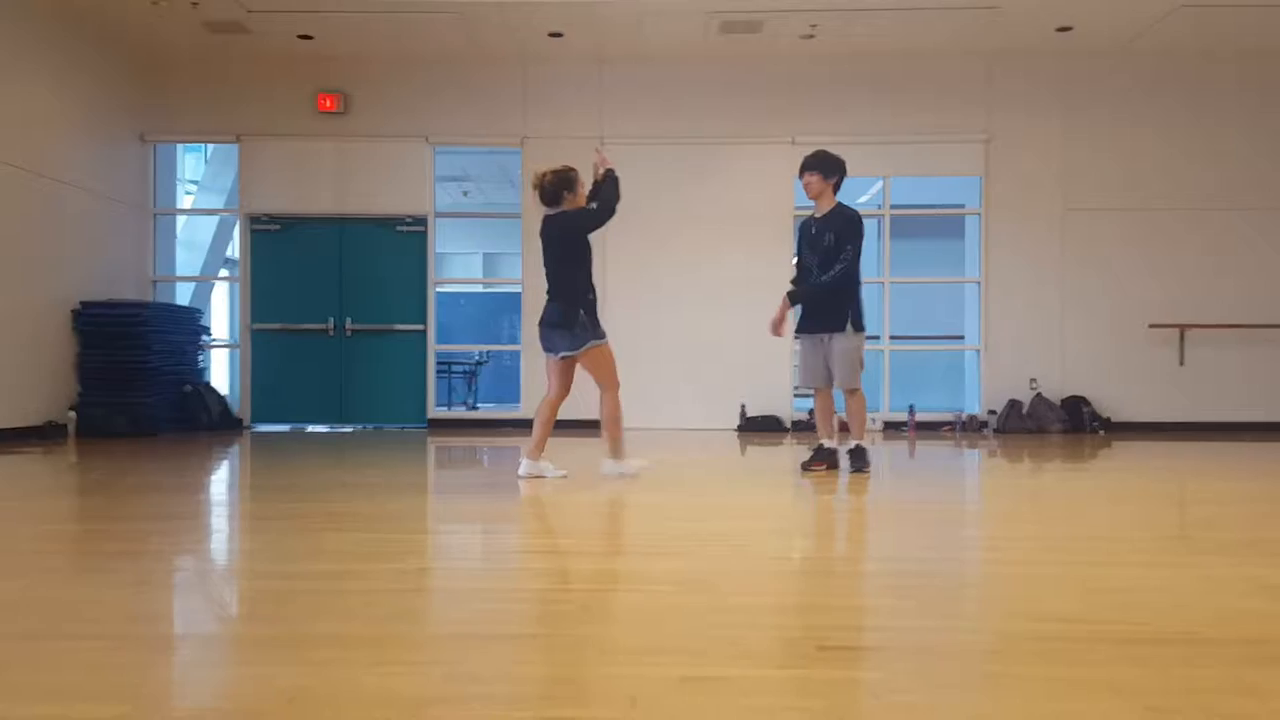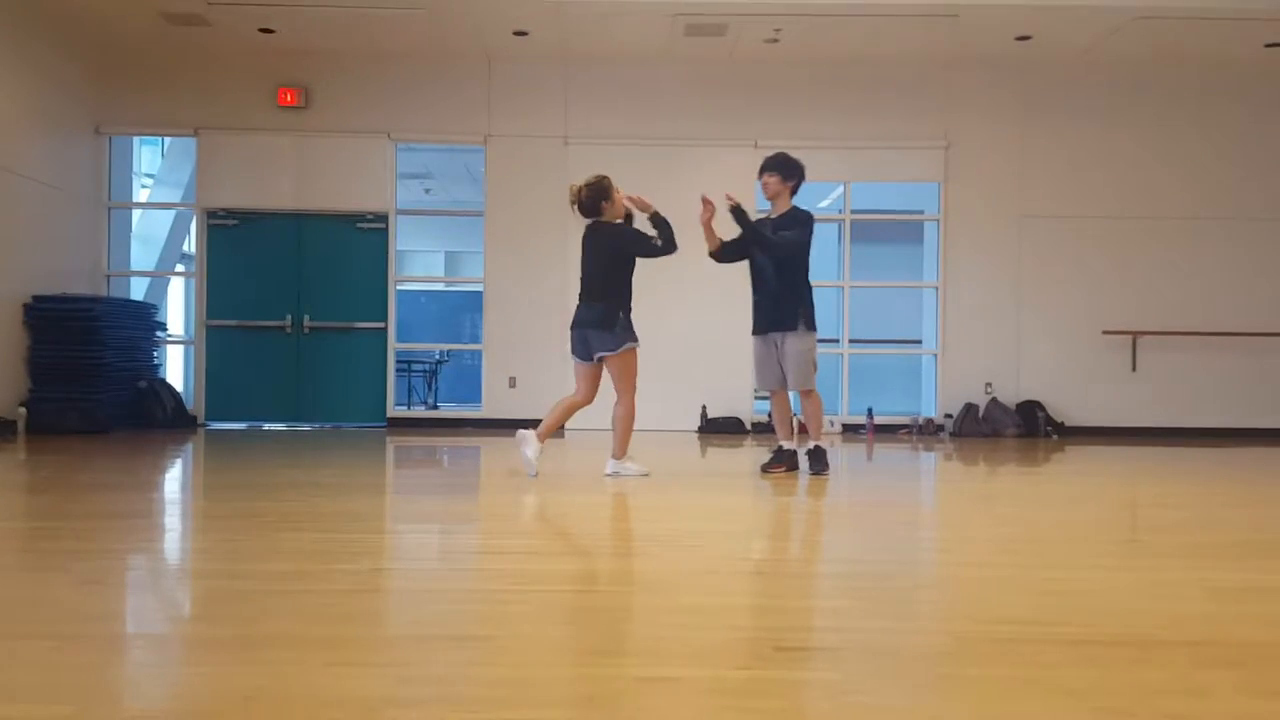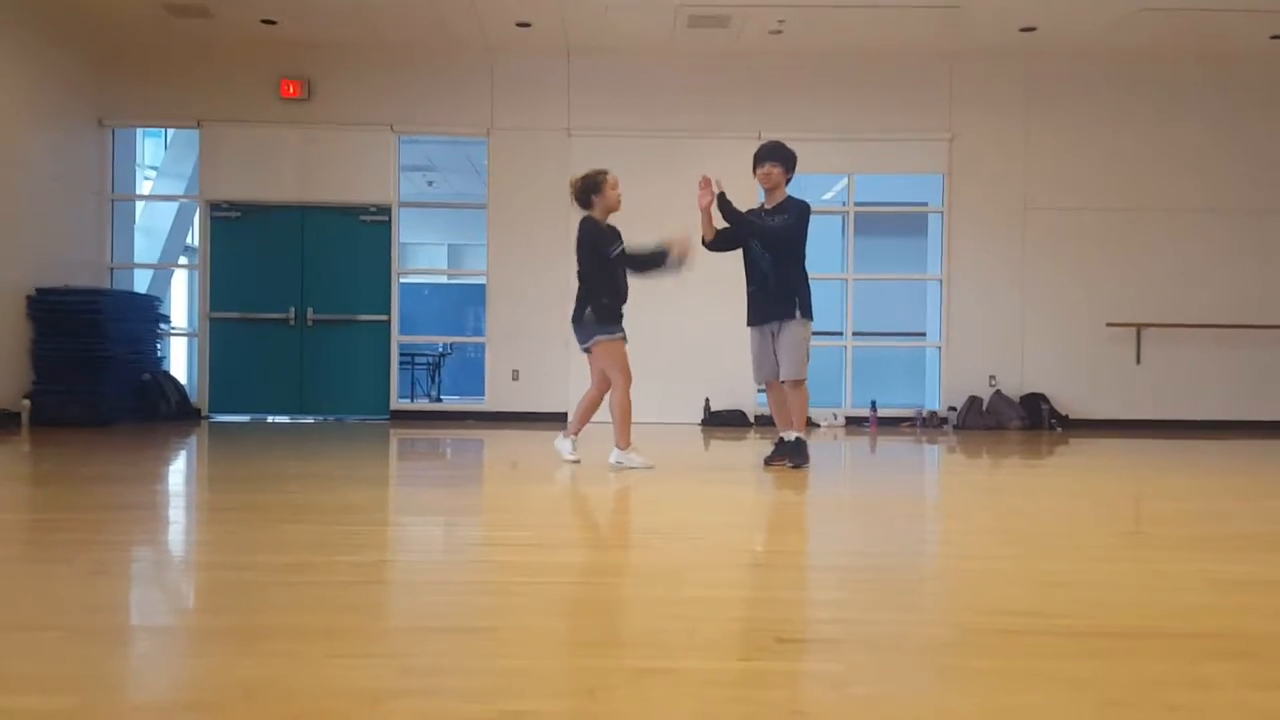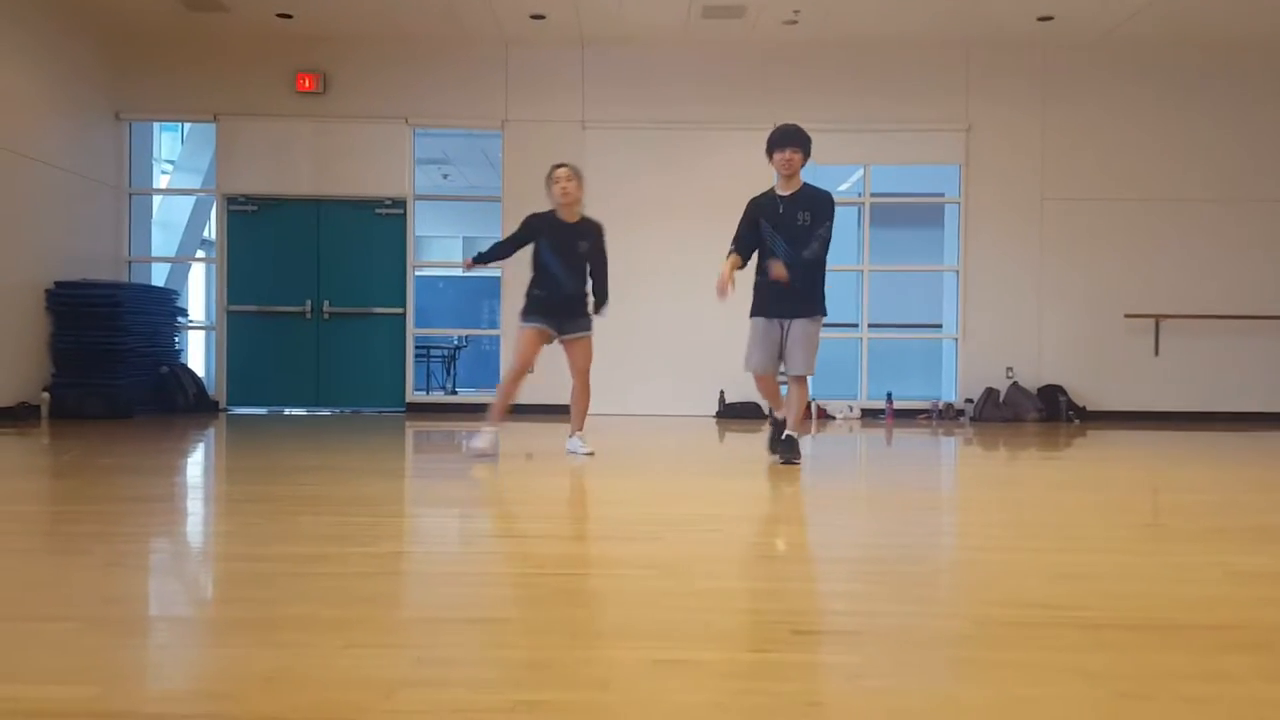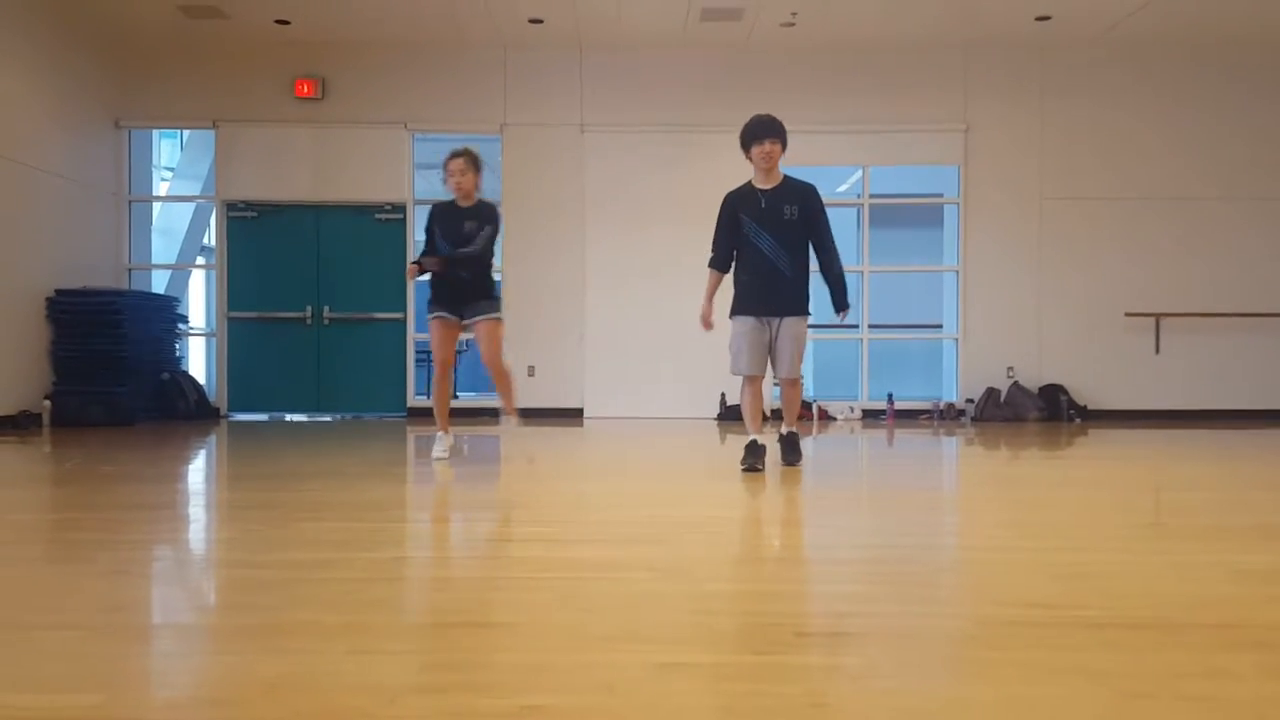
dt=0.5s
person 1, frame 1
left shoulder: (849, 219)
right shoulder: (806, 226)
left elbow: (844, 271)
left wrist: (796, 297)
right wrist: (784, 307)
left hip: (843, 318)
right hip: (811, 319)
left knee: (850, 386)
right knee: (819, 387)
left ankle: (858, 448)
right ankle: (826, 448)
person 1, frame 2
left shoulder: (802, 220)
right shoulder: (758, 228)
left elbow: (779, 249)
right elbow: (723, 253)
left wrist: (739, 216)
right wrist: (706, 224)
left hip: (796, 317)
right hip: (765, 318)
left knee: (805, 386)
right knee: (775, 388)
left ankle: (816, 449)
right ankle: (786, 450)
person 1, frame 3
left shoulder: (797, 210)
right shoulder: (751, 218)
left elbow: (769, 233)
right elbow: (714, 242)
left wrist: (723, 205)
right wrist: (704, 211)
left hip: (792, 307)
right hip: (760, 310)
left knee: (794, 377)
right knee: (771, 380)
left ankle: (799, 439)
right ankle: (786, 440)
person 1, frame 4
left shoulder: (820, 201)
right shoulder: (758, 205)
left elbow: (818, 248)
right elbow: (742, 248)
left wrist: (789, 268)
right wrist: (728, 272)
left hip: (804, 302)
right hip: (765, 304)
left knee: (798, 373)
right knee: (760, 372)
left ankle: (790, 436)
right ankle: (780, 414)
person 1, frame 5
left shoulder: (804, 194)
right shoulder: (735, 201)
left elbow: (824, 247)
right elbow: (721, 255)
left wrist: (839, 296)
right wrist: (708, 300)
left hip: (792, 304)
right hip: (748, 305)
left knee: (790, 377)
right knee: (751, 375)
left ankle: (789, 433)
right ankle: (754, 443)
person 2, frame 1
left shoulder: (553, 225)
right shoulder: (568, 224)
left elbow: (592, 209)
right elbow: (607, 207)
left wrist: (600, 179)
right wrist: (608, 172)
left hip: (555, 319)
right hip: (576, 319)
left knee: (556, 392)
right knee: (610, 387)
left ankle: (532, 459)
right ankle: (616, 459)
person 2, frame 2
left shoulder: (595, 233)
right shoulder: (617, 235)
right elbow: (665, 246)
left wrist: (630, 213)
right wrist: (652, 214)
left hip: (584, 321)
right hip: (610, 322)
left knee: (584, 394)
right knee: (626, 392)
left ankle: (535, 436)
right ankle: (619, 460)
person 2, frame 3
left shoulder: (605, 231)
right shoulder: (592, 230)
left elbow: (630, 263)
right elbow: (631, 261)
left wrist: (670, 254)
right wrist: (669, 253)
left hip: (602, 316)
right hip: (594, 316)
left knee: (601, 385)
right knee: (621, 380)
left ankle: (567, 438)
right ankle: (622, 450)
person 2, frame 4
left shoulder: (593, 230)
right shoulder: (537, 223)
left elbow: (598, 269)
right elbow: (508, 245)
left wrist: (600, 302)
right wrist: (479, 259)
left hip: (575, 312)
right hip: (540, 308)
left knee: (582, 376)
right knee: (518, 369)
left ankle: (576, 436)
right ankle: (490, 429)
person 2, frame 5
left shoulder: (487, 212)
right shoulder: (438, 212)
left elbow: (481, 251)
right elbow: (430, 252)
left wrist: (445, 260)
right wrist: (417, 266)
left hip: (481, 297)
right hip: (444, 297)
left knee: (493, 363)
right knee: (441, 366)
left ankle: (510, 414)
right ankle: (443, 433)
